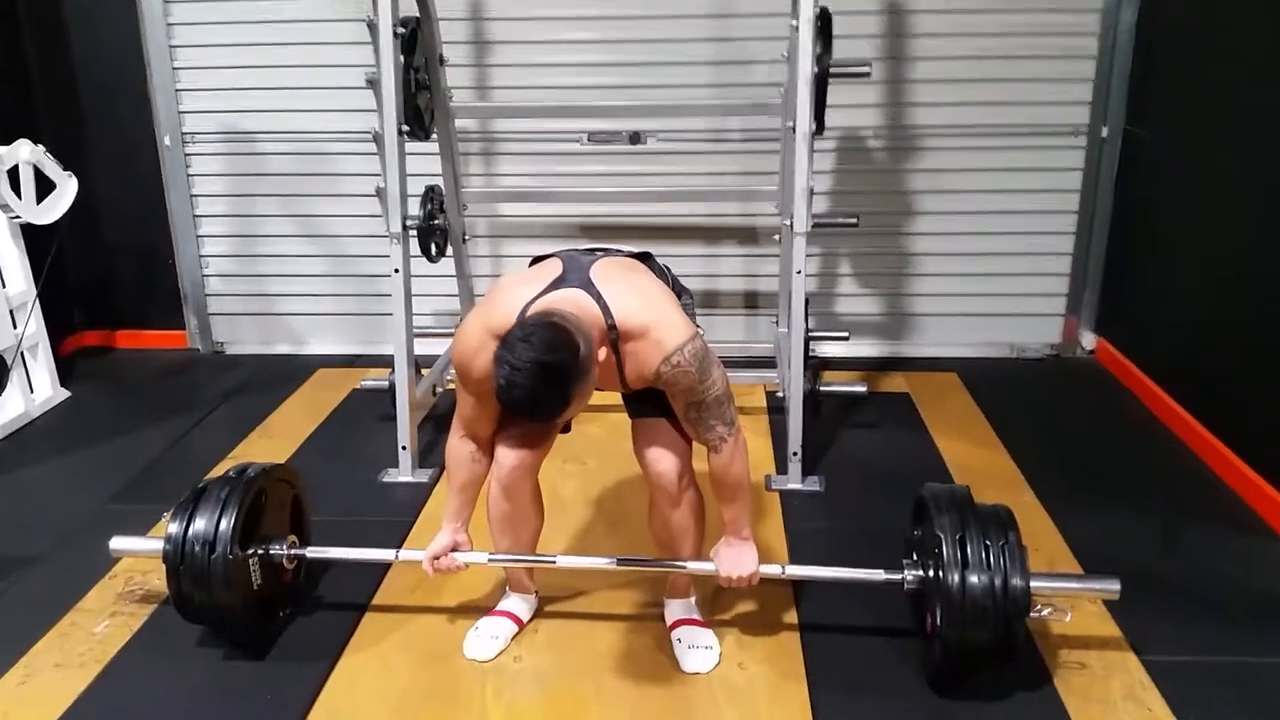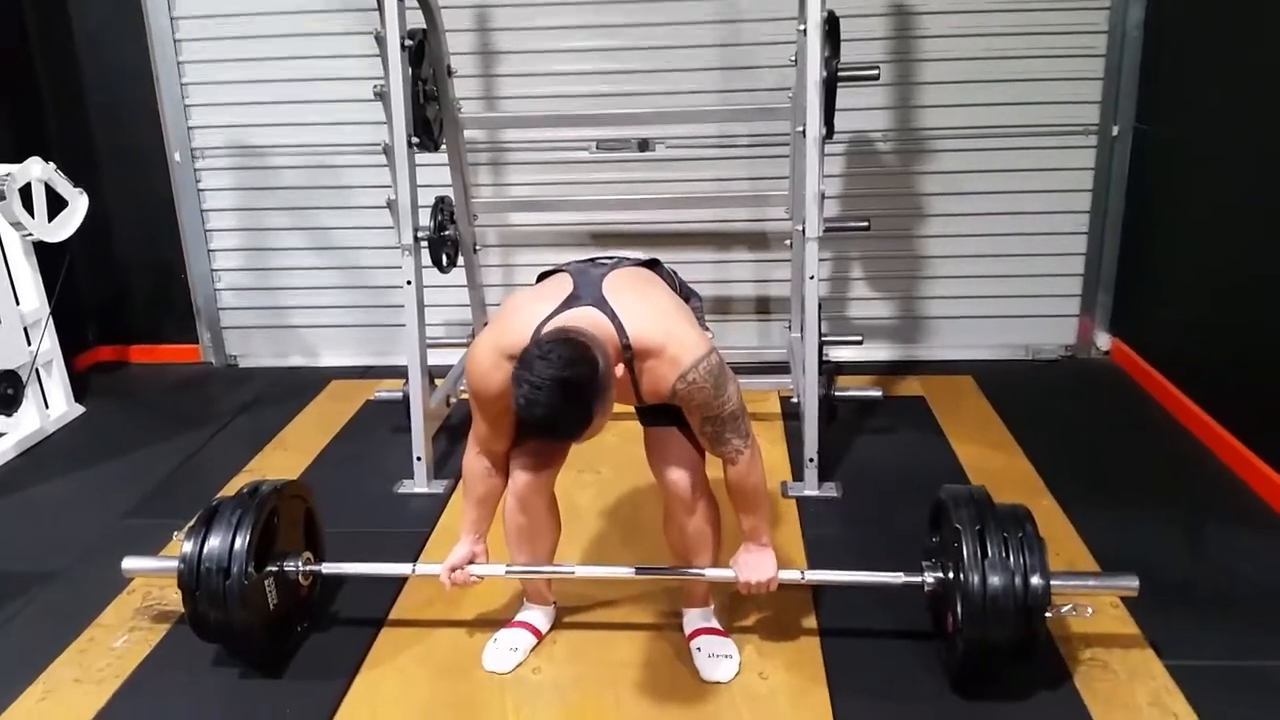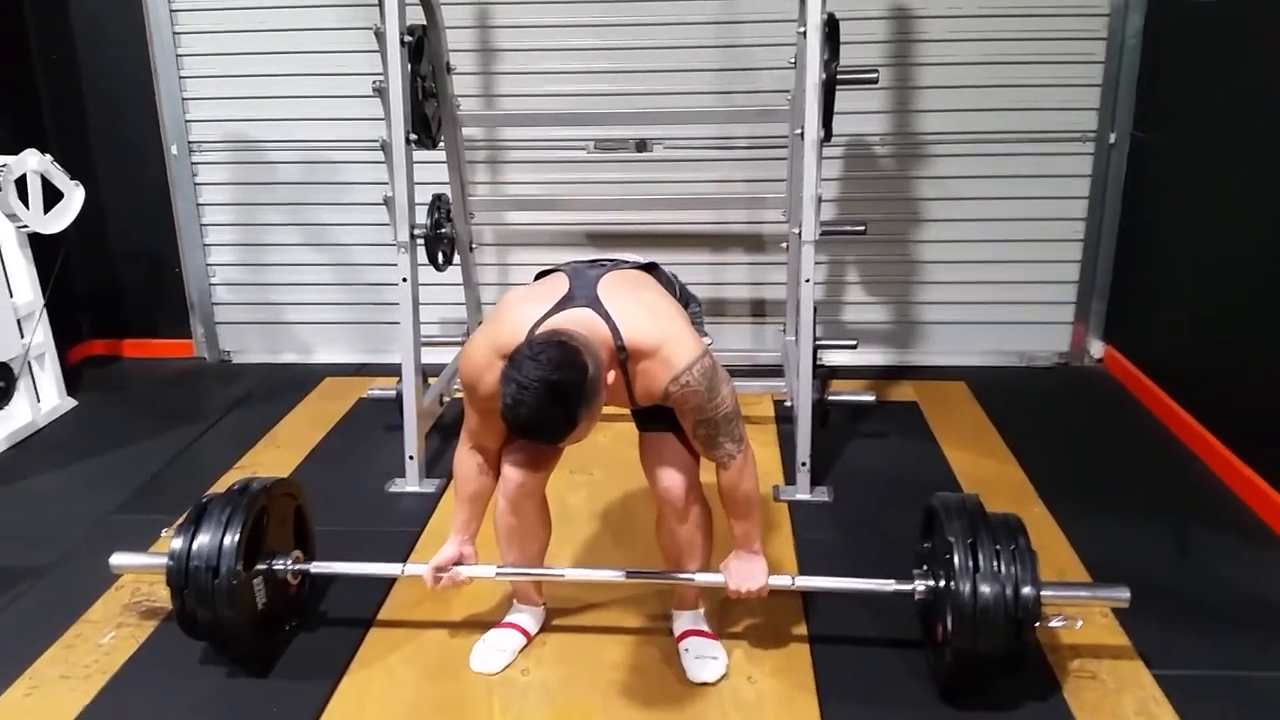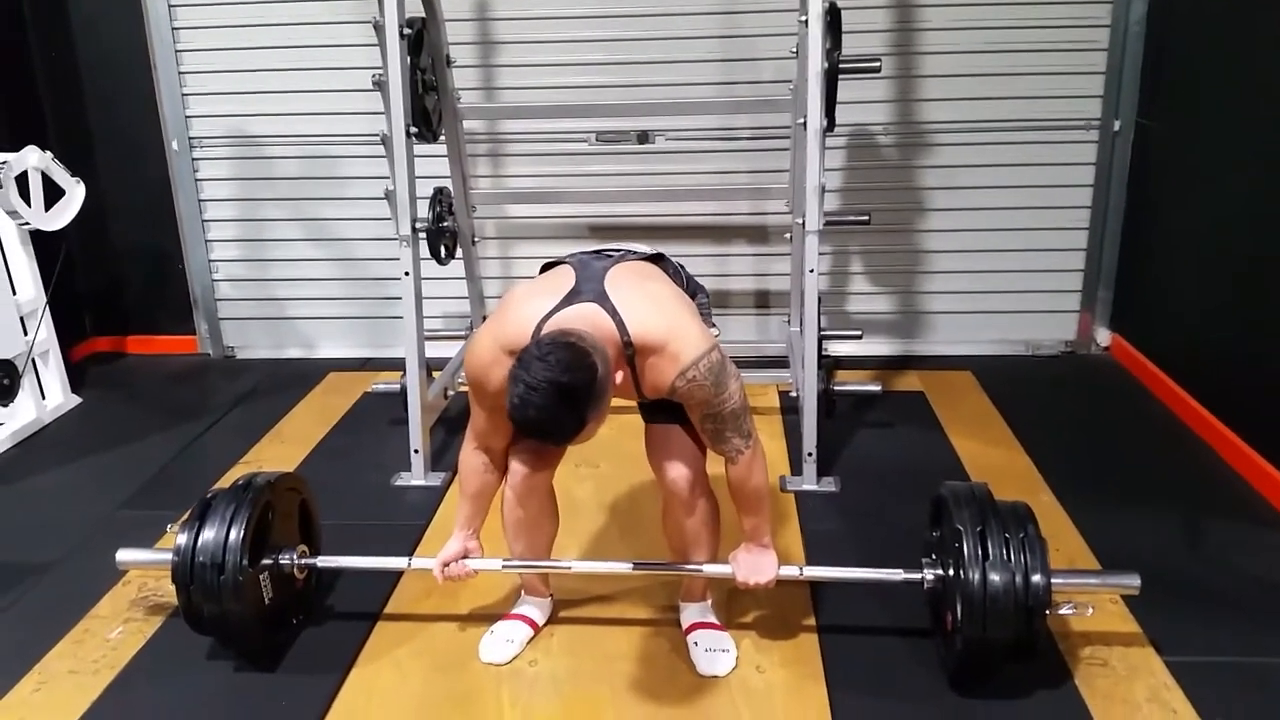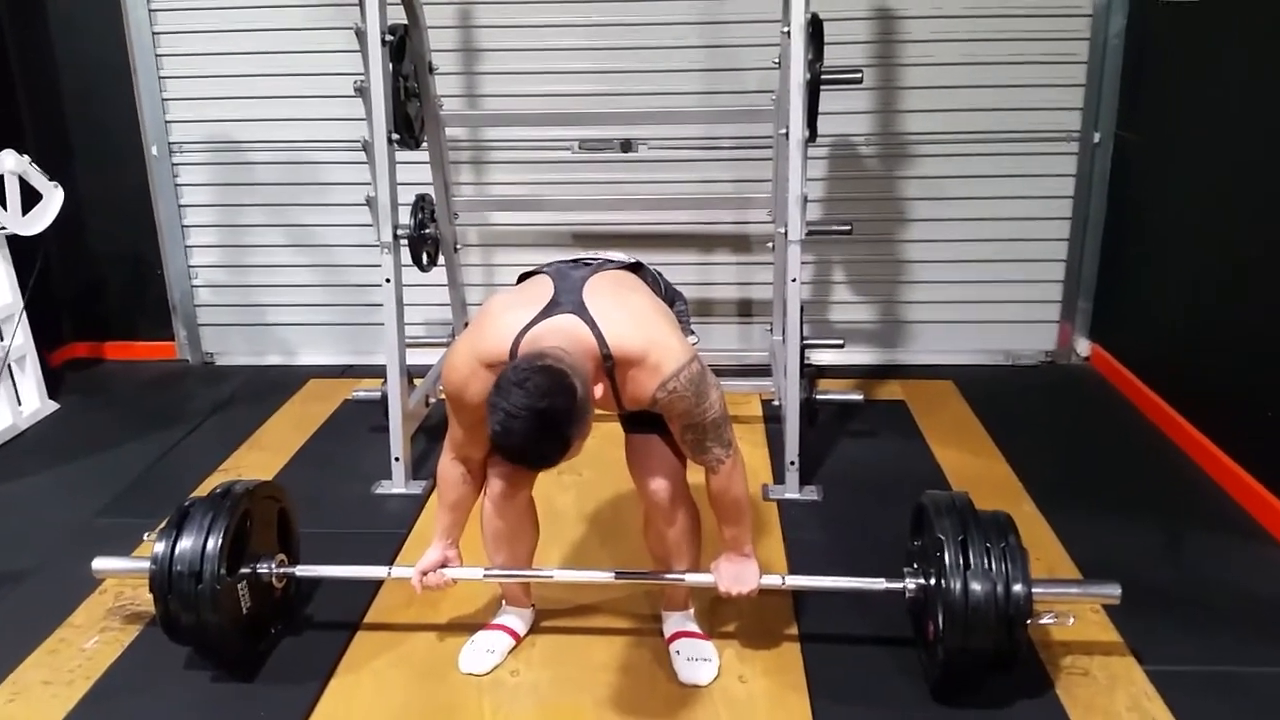
dt=1s
person 1, frame 1
left shoulder: (664, 342)
right shoulder: (482, 339)
left elbow: (723, 436)
right elbow: (471, 437)
left wrist: (737, 537)
right wrist: (454, 525)
left hip: (640, 334)
left knee: (669, 471)
right knee: (511, 462)
left ankle: (681, 600)
right ankle: (519, 593)
person 1, frame 2
left shoulder: (679, 357)
right shoulder: (494, 359)
left elbow: (737, 448)
right elbow: (487, 451)
left wrist: (757, 542)
right wrist: (472, 538)
left hip: (655, 340)
left knee: (683, 479)
right knee: (525, 475)
left ankle: (699, 610)
right ankle: (536, 606)
person 1, frame 3
left shoulder: (674, 360)
right shoulder: (489, 356)
left elbow: (731, 453)
right elbow: (479, 448)
left wrist: (747, 550)
right wrist: (461, 537)
left hip: (656, 338)
left knee: (676, 485)
right knee: (517, 477)
left ankle: (689, 614)
right ankle: (526, 607)
person 1, frame 4
left shoulder: (682, 354)
right shoulder: (494, 353)
left elbow: (740, 447)
right elbow: (485, 447)
left wrist: (757, 543)
right wrist: (465, 533)
left knee: (683, 477)
right knee: (523, 469)
left ankle: (696, 603)
right ankle: (533, 598)
person 1, frame 5
left shoulder: (661, 365)
right shoulder: (473, 365)
left elbow: (720, 458)
right elbow: (463, 457)
left wrist: (738, 553)
right wrist: (444, 542)
left knee: (664, 488)
right knee: (503, 480)
left ankle: (678, 612)
right ankle: (515, 608)
